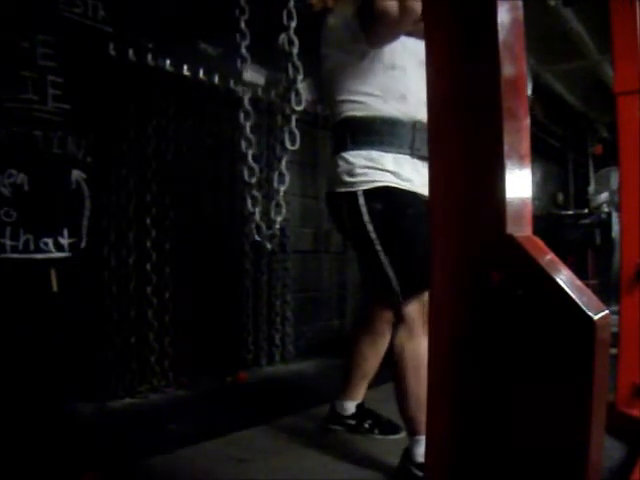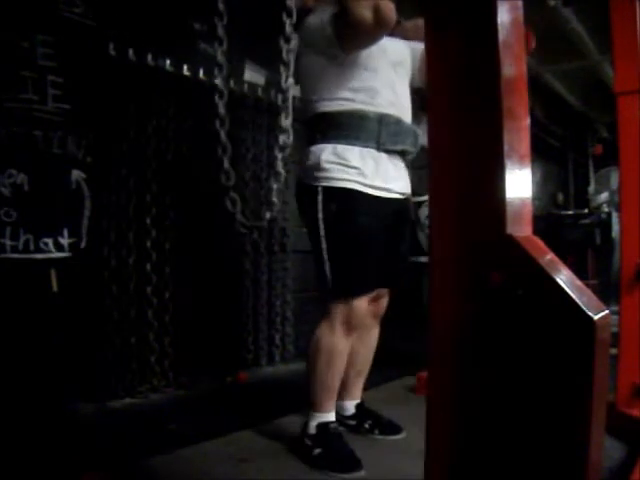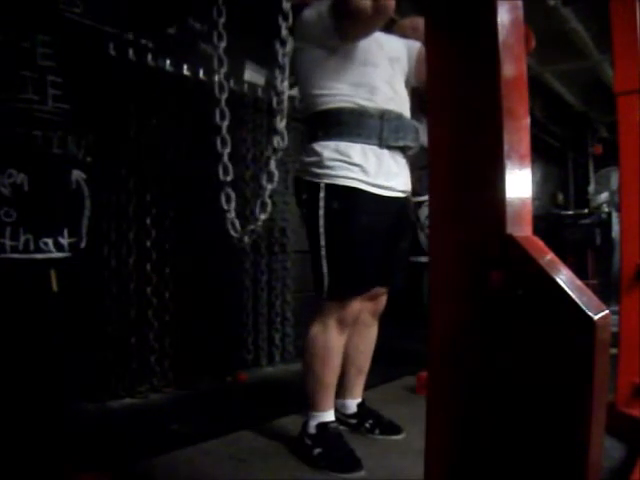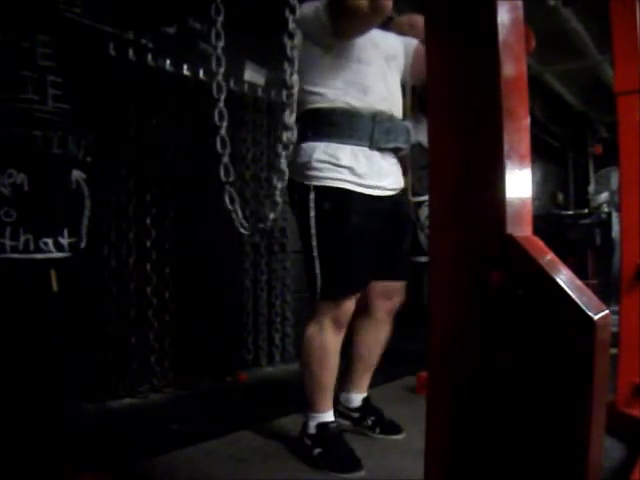
dt=0.5s
person 1, frame 1
left shoulder: (418, 43)
left hip: (410, 187)
right hip: (375, 186)
left knee: (387, 310)
right knee: (418, 311)
left ankle: (348, 407)
person 1, frame 2
left shoulder: (399, 46)
left hip: (391, 186)
right hip: (343, 185)
left knee: (374, 305)
right knee: (347, 310)
left ankle: (349, 407)
right ankle: (319, 427)
person 1, frame 3
left shoulder: (394, 43)
left hip: (392, 185)
right hip: (344, 182)
left knee: (372, 302)
right knee: (342, 307)
left ankle: (351, 406)
right ankle: (318, 426)
person 1, frame 4
left shoulder: (390, 40)
left hip: (386, 183)
right hip: (335, 182)
left knee: (387, 298)
right knee: (337, 308)
left ankle: (355, 402)
right ankle: (319, 426)
